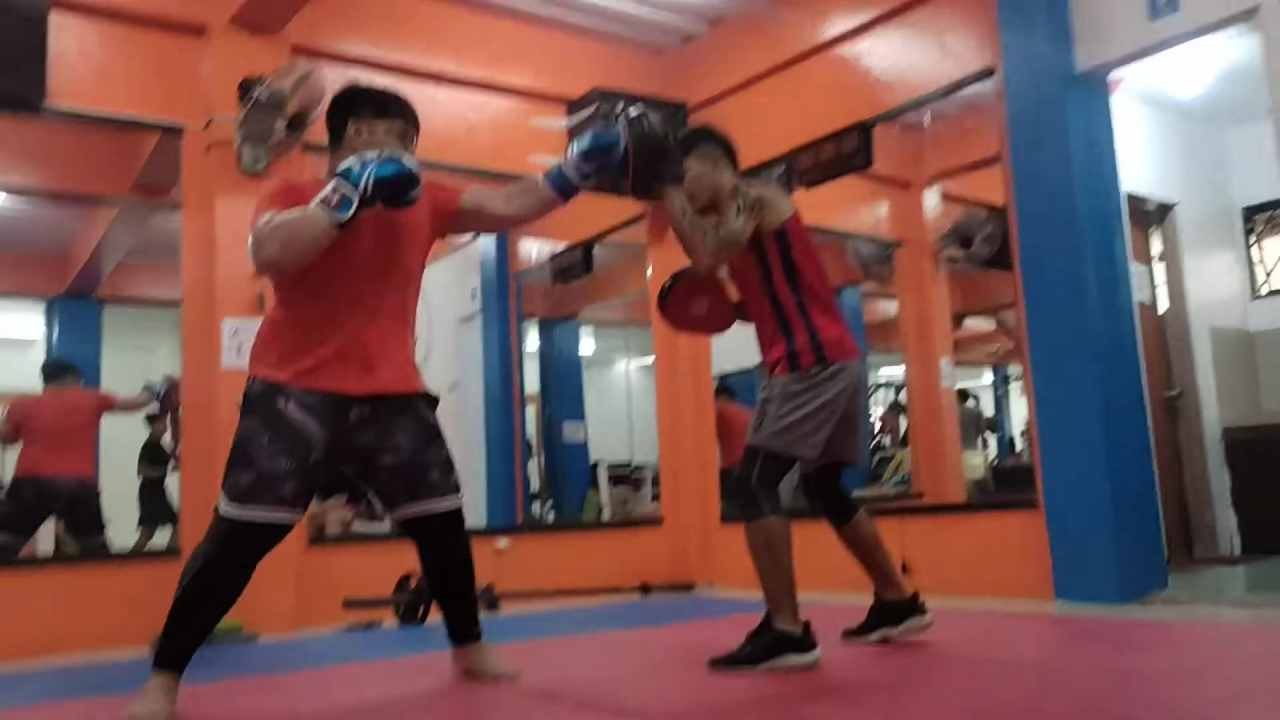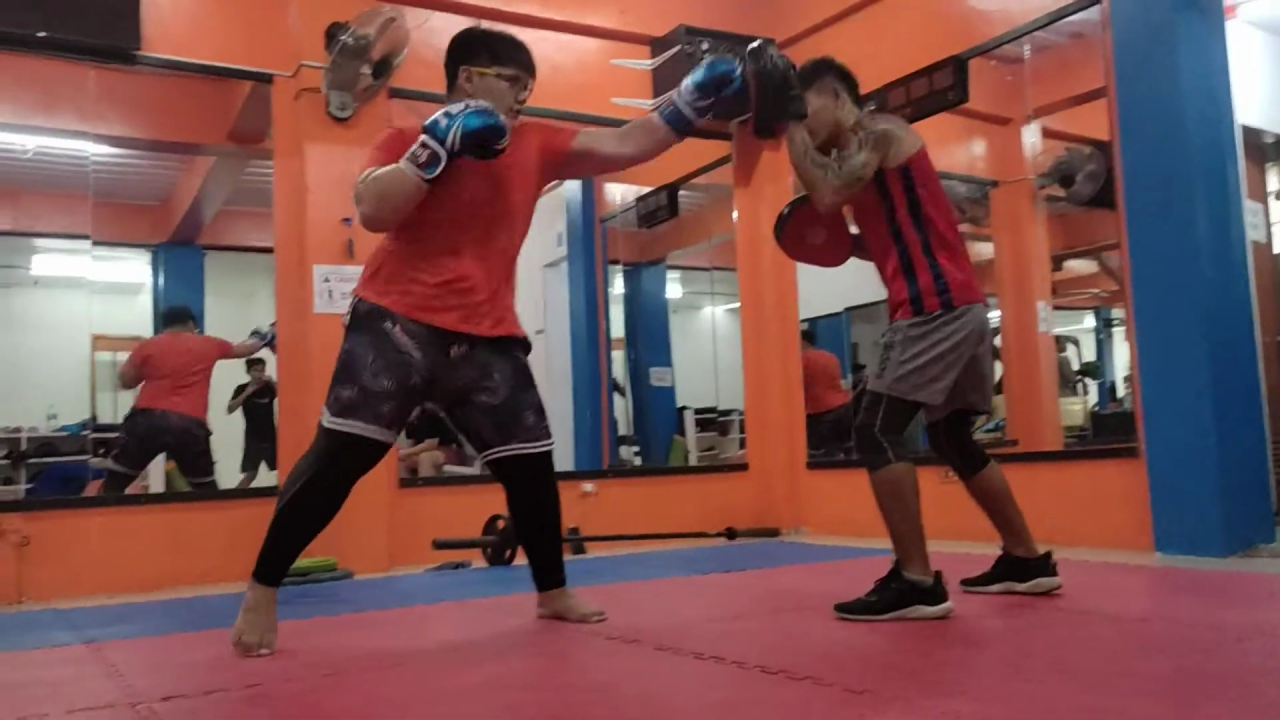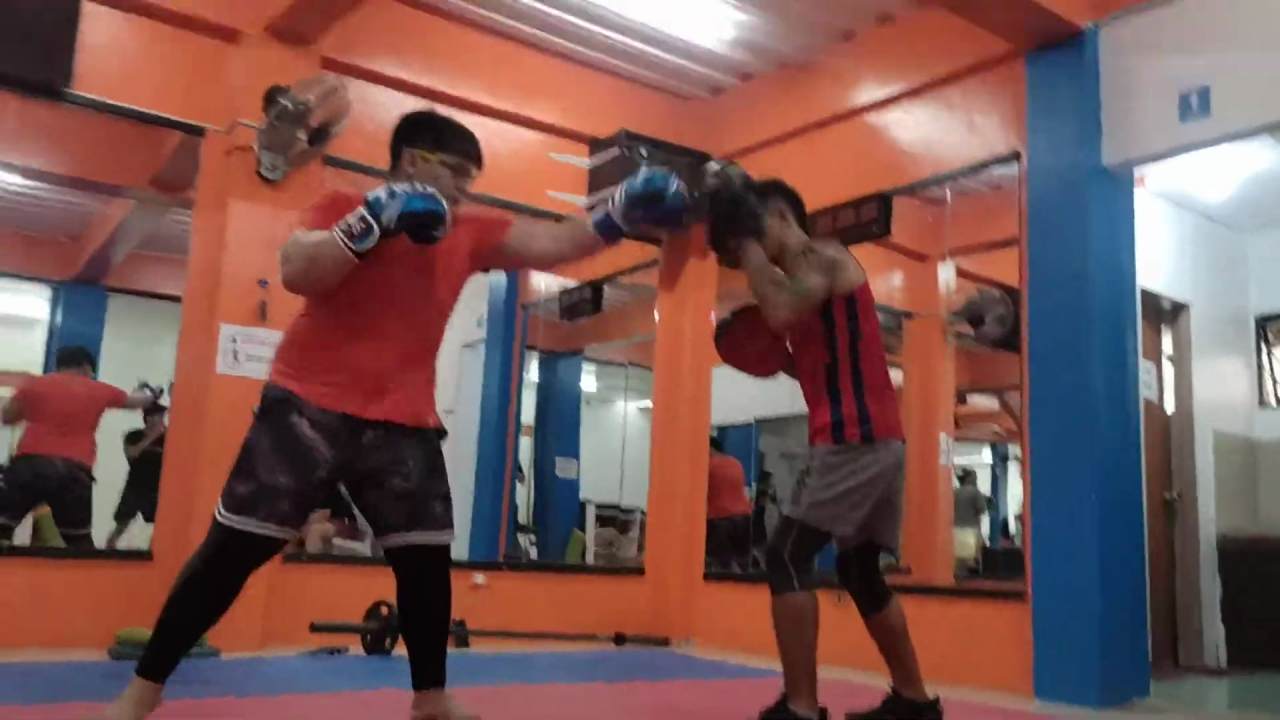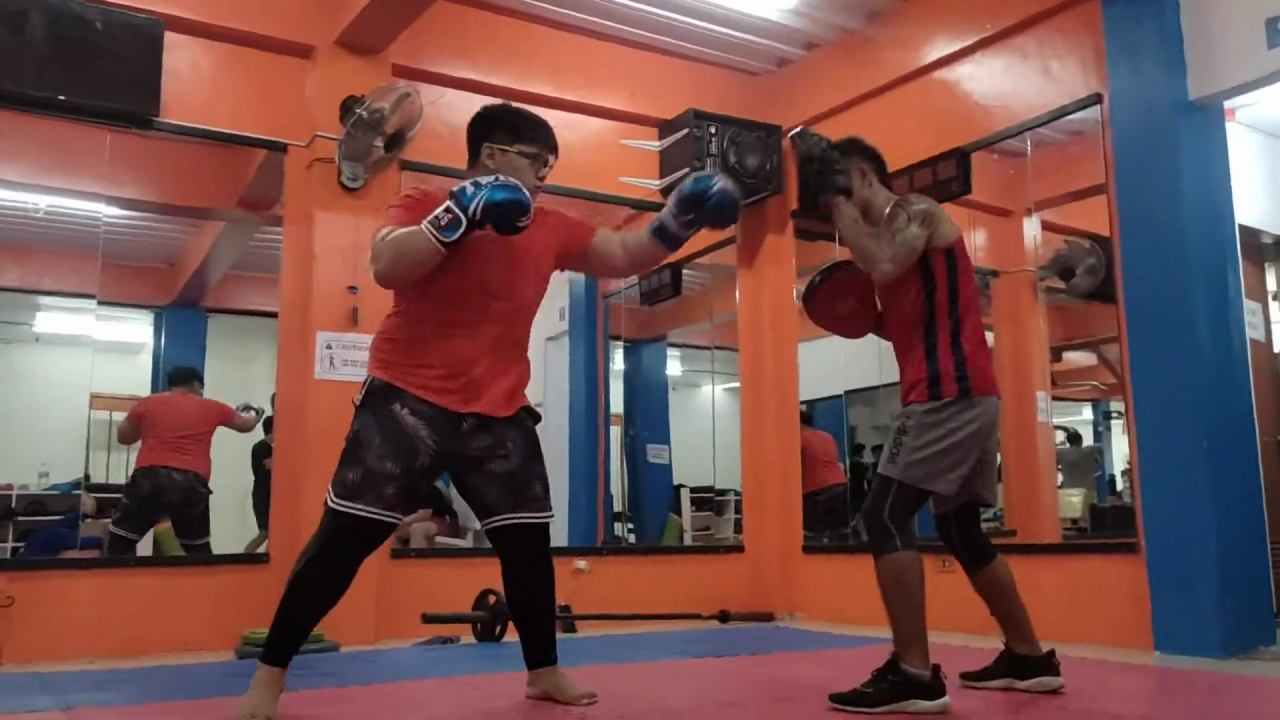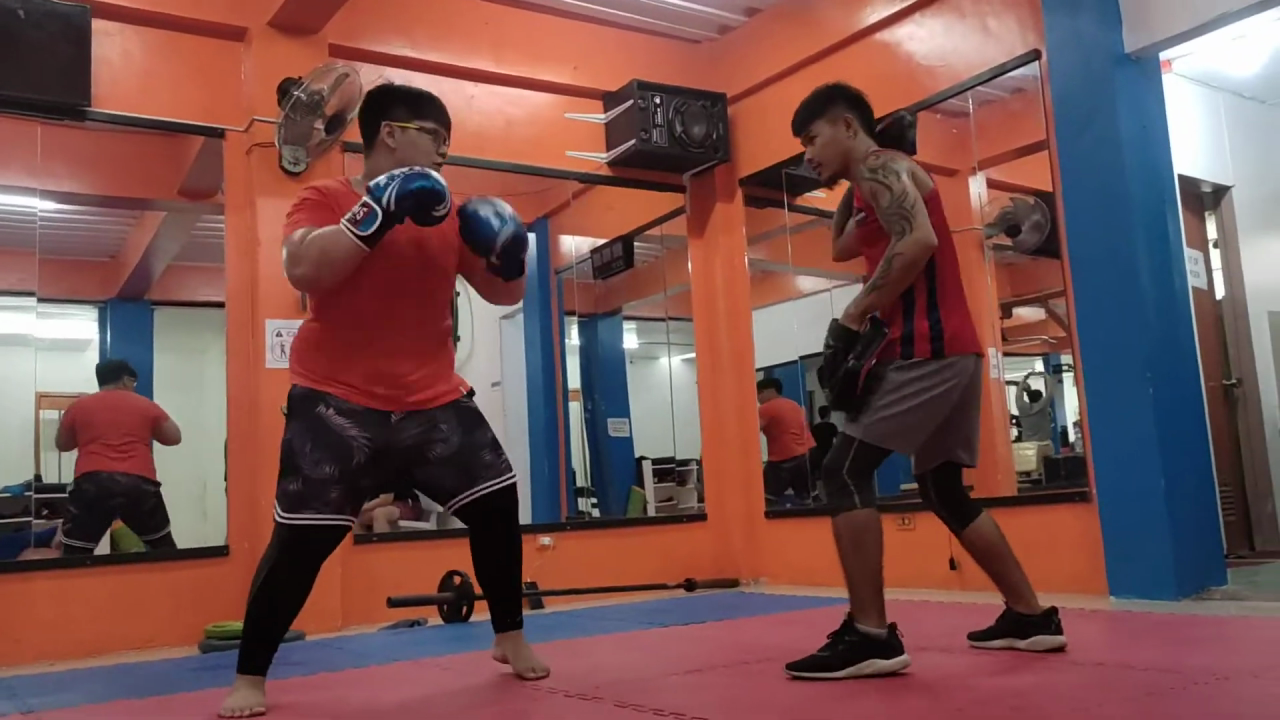
dt=1s
person 1, frame 1
left shoulder: (424, 201)
right shoulder: (293, 194)
left elbow: (506, 206)
right elbow: (271, 255)
left wrist: (574, 168)
right wrist: (345, 193)
left hip: (391, 397)
right hip: (296, 392)
left knee: (441, 523)
right knee: (243, 533)
left ankle: (469, 650)
person 1, frame 2
left shoulder: (534, 145)
right shoulder: (406, 138)
left elbow: (621, 147)
right elbow: (375, 211)
left wrist: (690, 103)
right wrist: (436, 144)
left hip: (486, 338)
right hip: (398, 323)
left knee: (529, 466)
right knee: (341, 454)
left ankle: (553, 593)
right ankle: (263, 594)
person 1, frame 3
left shoulder: (467, 233)
right shoulder: (344, 208)
left elbow: (551, 244)
right elbow: (297, 272)
left wrist: (621, 212)
right wrist: (373, 220)
left hip: (403, 426)
right hip: (311, 409)
left knee: (427, 560)
right knee: (239, 546)
person 1, frame 4
left shoulder: (548, 230)
right shoulder: (424, 202)
left elbow: (623, 257)
right elbow: (387, 267)
left wrist: (682, 218)
right wrist: (460, 212)
left hip: (498, 414)
right hip: (408, 400)
left knee: (528, 541)
right knee: (348, 533)
person 1, frame 5
left shoulder: (446, 212)
right shoulder: (326, 198)
left elbow: (506, 290)
right elbow: (304, 269)
left wrist: (506, 245)
right wrist: (377, 209)
left hip: (433, 401)
right hip: (337, 400)
left knee: (497, 504)
right knee: (303, 538)
left ankle: (510, 639)
person 2, frame 1
left shoulder: (753, 195)
right shoulder: (746, 221)
left elbow: (707, 252)
left wrist: (666, 185)
left hip: (810, 365)
right hip: (835, 362)
left knee: (753, 483)
right knee: (823, 488)
left ankle: (786, 631)
right ankle: (897, 602)
person 2, frame 2
left shoulder: (880, 130)
right shoulder: (866, 159)
left elbow: (826, 195)
left wrist: (789, 124)
left hip: (935, 309)
right hip: (959, 308)
left knee: (875, 431)
right knee: (951, 437)
left ankle: (916, 581)
right ankle: (1027, 559)
person 2, frame 3
left shoulder: (825, 259)
right shoulder: (807, 280)
left elbow: (782, 314)
left wrist: (743, 243)
left hip: (854, 438)
right hip: (874, 439)
left knee: (786, 555)
right knee: (857, 569)
person 2, frame 4
left shoulder: (918, 211)
right shoulder: (897, 234)
left elbow: (882, 267)
left wrist: (834, 203)
left hip: (950, 393)
right hip: (964, 397)
left knee: (884, 514)
right knee: (958, 529)
left ankle: (916, 675)
right ankle: (1030, 657)
person 2, frame 5
left shoulder: (882, 168)
right shoulder: (876, 182)
left elbow: (918, 242)
right elbow: (842, 247)
left wrist: (855, 314)
right wrist: (846, 188)
left hip: (924, 351)
right hip: (955, 352)
left knee: (844, 471)
right knee: (943, 489)
left ankle: (870, 634)
right ankle: (1031, 615)
person 3, frame 1
left shoulder: (22, 405)
right shoulder: (90, 399)
right elbow: (132, 403)
right wrist: (152, 393)
left hip: (32, 483)
right hip: (78, 486)
right knee: (97, 550)
person 3, frame 2
left shoulder: (147, 347)
right shoulder: (209, 345)
left elbow: (126, 381)
right elbow: (244, 349)
right wrist: (261, 339)
left hip: (147, 419)
right hip: (189, 425)
left knee: (114, 484)
right knee: (206, 489)
person 3, frame 3
left shoulder: (34, 384)
right shoulder: (98, 391)
right elbow: (135, 401)
right wrist: (148, 394)
left hip: (29, 464)
right hip: (72, 472)
right knee: (79, 541)
person 3, frame 4
left shoulder: (147, 403)
right shoulder: (210, 408)
left elbow: (124, 437)
right elbow: (246, 424)
right wrist: (253, 415)
left hip: (149, 478)
right hip: (190, 484)
left knee: (119, 545)
right knee: (199, 551)
person 3, frame 5
left shoulder: (78, 407)
right shoulder: (146, 406)
left elbow: (62, 445)
right elbow: (173, 438)
left hip: (91, 484)
right hip: (138, 484)
left knee: (75, 553)
right knee: (163, 545)
